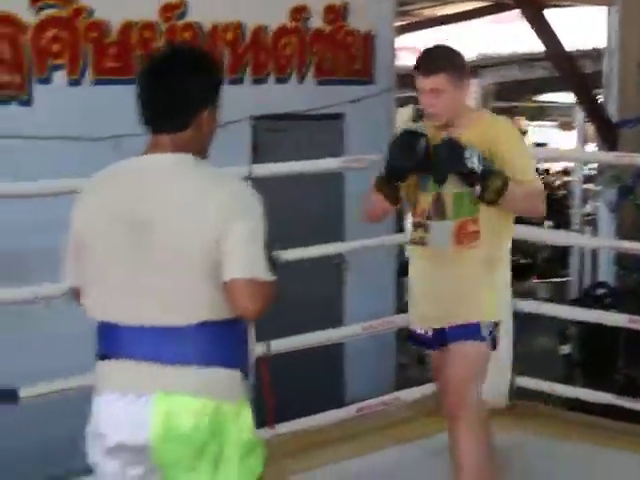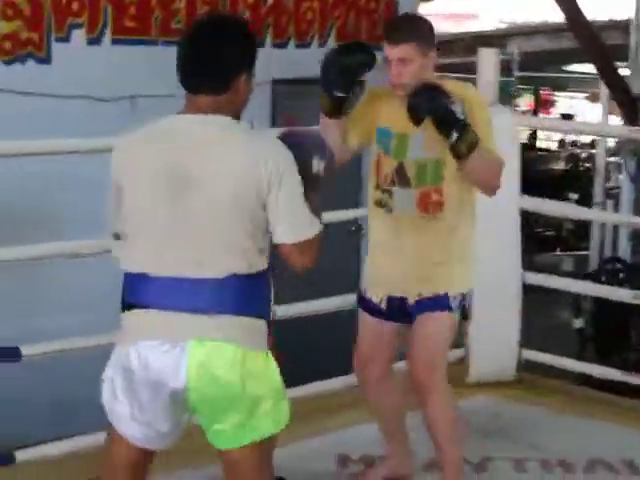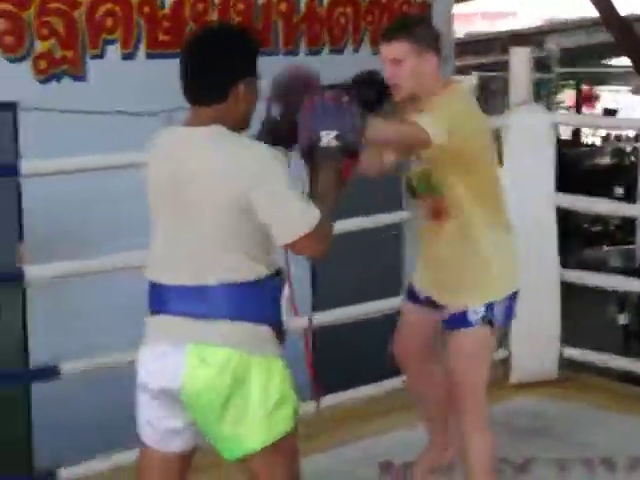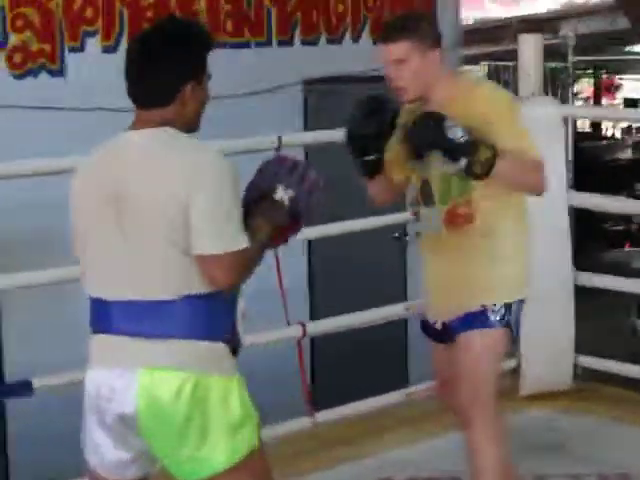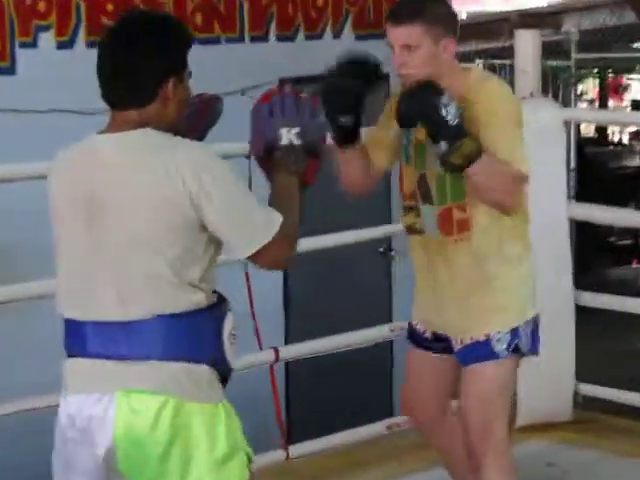
dt=0.4s
person 1, frame 1
left shoulder: (499, 132)
right shoulder: (416, 138)
left elbow: (536, 206)
right elbow: (372, 213)
left wrist: (482, 176)
right wrist: (393, 176)
left hip: (477, 292)
right hip: (428, 291)
left knee: (458, 405)
right knee: (456, 400)
person 1, frame 2
left shoulder: (465, 99)
right shoulder: (375, 100)
left elbow: (491, 181)
right elbow: (331, 154)
left wrist: (453, 125)
right wrist: (335, 96)
left hip: (441, 265)
right hip: (384, 263)
left knee: (426, 374)
right knee: (369, 366)
person 1, frame 3
left shoulder: (452, 104)
right shoulder: (413, 106)
left elbow: (405, 135)
right elbow: (370, 165)
left hip: (479, 269)
right hip: (437, 263)
left knee: (465, 391)
right knee: (409, 351)
right ankle: (440, 439)
person 1, frame 4
left shoulder: (484, 99)
right shoulder: (404, 116)
left elbow: (536, 180)
right elbow: (384, 195)
left wrist: (467, 149)
right wrist: (368, 154)
left hip: (490, 277)
right hip: (441, 279)
left knee: (474, 398)
right knee: (451, 385)
person 1, frame 5
left shoulder: (490, 95)
right shoulder: (403, 101)
left elbow: (508, 196)
right elbow: (356, 181)
left wrist: (450, 134)
right wrist: (344, 118)
left hip: (493, 292)
right hip: (438, 293)
left knee: (484, 434)
right knee: (423, 407)
person 2, frame 1
left shoulder: (95, 193)
right shoulder: (231, 194)
left elbow: (82, 293)
right elbow: (249, 301)
right wrist: (268, 275)
left hip: (120, 394)
right hip: (203, 399)
person 2, frame 2
left shoulder: (132, 148)
right shoulder: (265, 153)
right elbow: (302, 254)
right wrist: (305, 193)
left hip: (147, 338)
right hip: (228, 346)
person 2, frame 3
left shoulder: (162, 147)
right shoulder: (253, 159)
right elbow: (312, 243)
right wrist: (327, 171)
left hip: (164, 344)
right hip: (234, 349)
person 2, frame 4
left shoulder: (92, 166)
right shoulder: (200, 162)
right elbow: (222, 273)
right wrist: (267, 221)
left hip: (110, 366)
right hip: (187, 371)
person 2, frame 5
left shoulder: (67, 167)
right shoulder: (191, 164)
right elbow: (276, 251)
right wrist: (286, 172)
left hip: (86, 394)
right hip: (170, 399)
